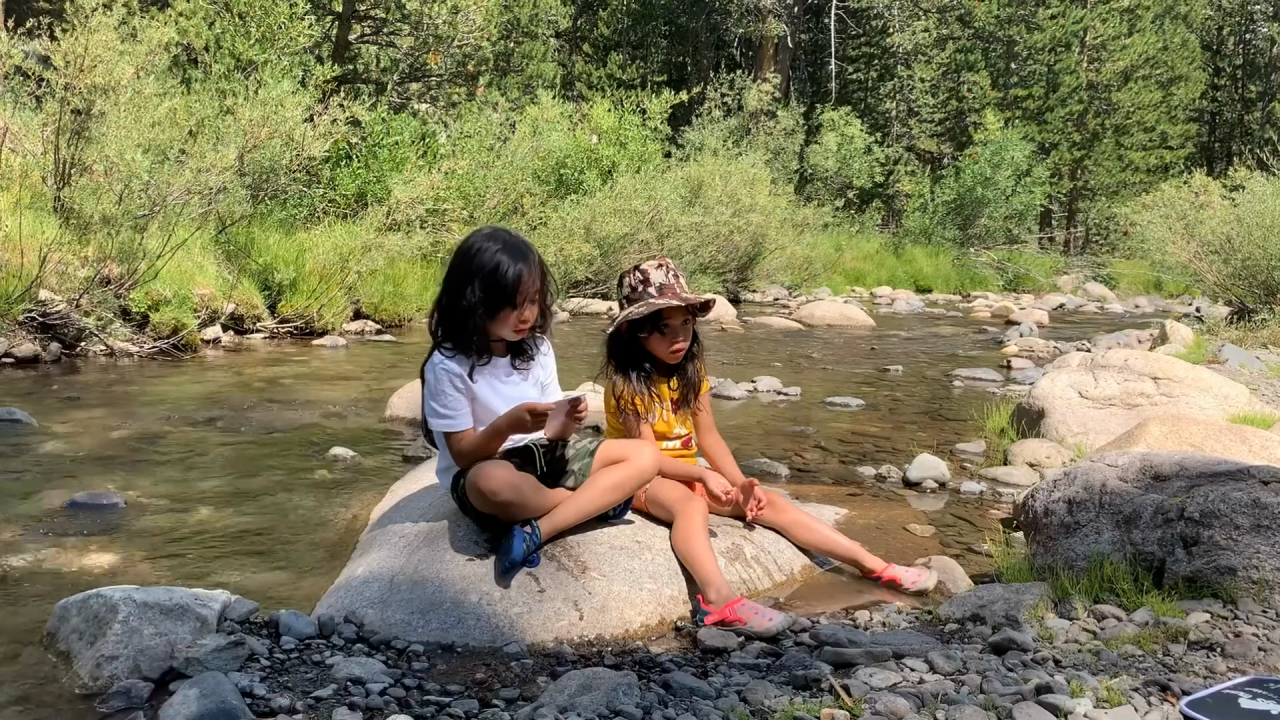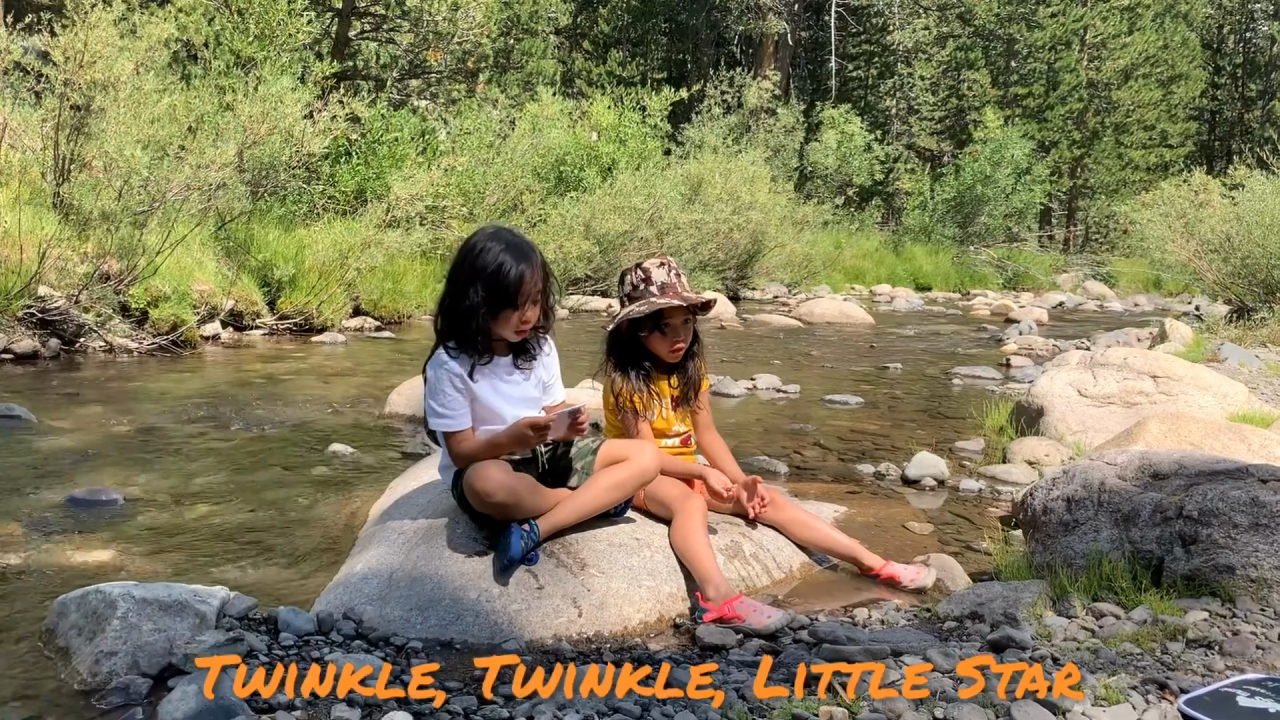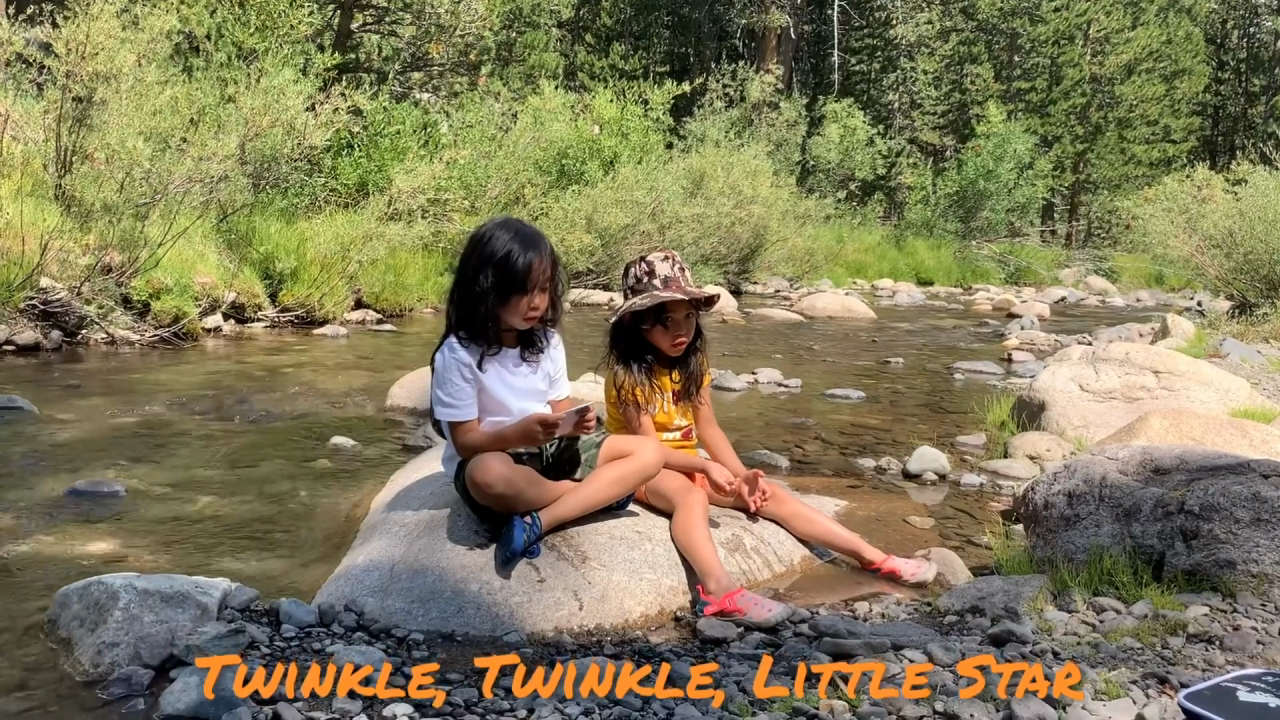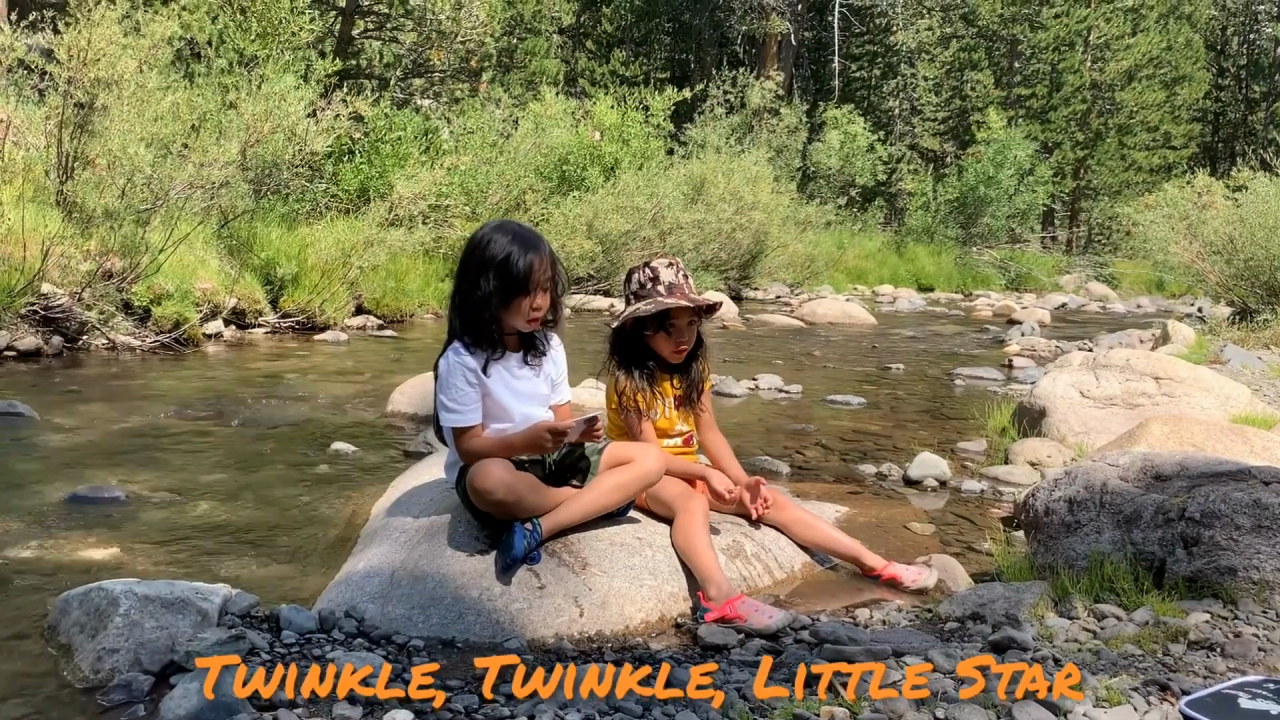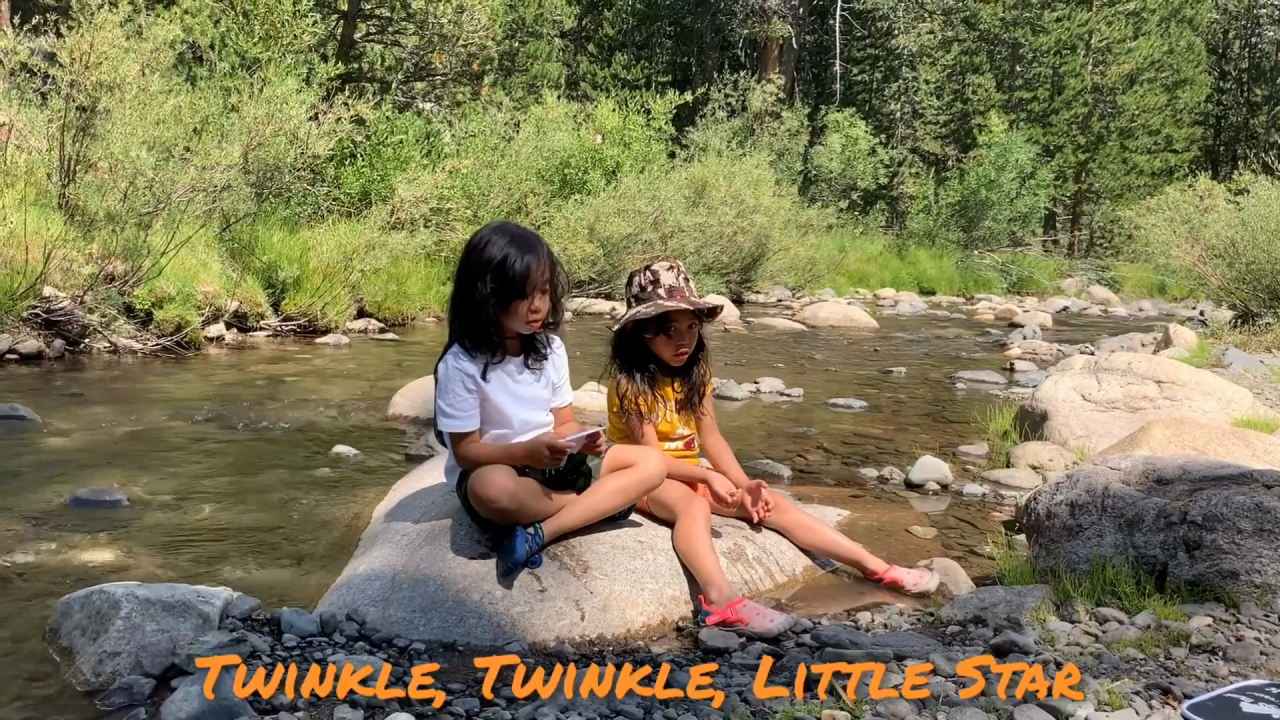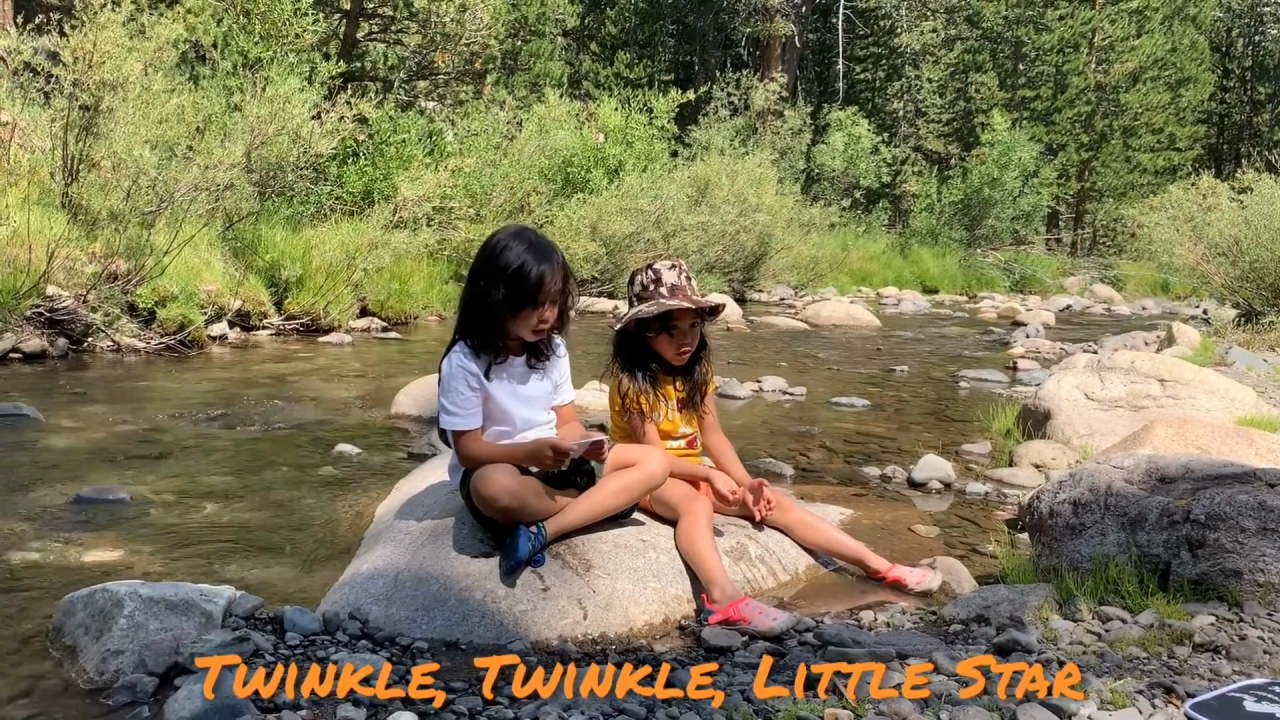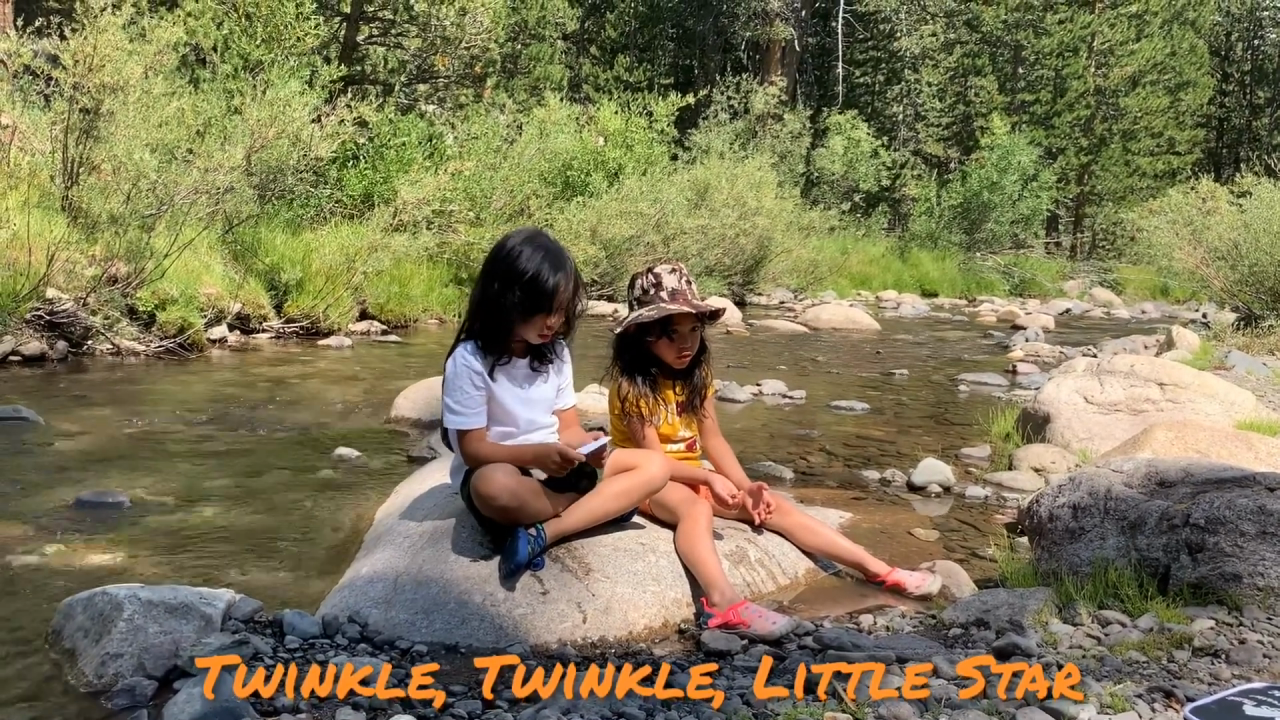
dt=0.7s
person 1, frame 1
left shoulder: (690, 372)
right shoulder: (627, 382)
left elbow: (709, 437)
left wrist: (740, 482)
right wrist: (704, 475)
left hip: (687, 473)
right hip: (643, 479)
left knee: (769, 503)
right knee: (691, 505)
left ankle: (874, 566)
right ankle: (720, 600)
person 1, frame 2
left shoulder: (689, 369)
right shoulder: (626, 380)
left elbow: (707, 435)
left wrist: (740, 480)
right wrist: (704, 473)
left hip: (687, 470)
left knee: (768, 499)
right knee: (690, 503)
left ankle: (871, 563)
person 1, frame 3
left shoulder: (691, 363)
right shoulder: (629, 374)
left elbow: (709, 430)
left wrist: (742, 474)
right wrist: (706, 466)
left hip: (688, 464)
left knee: (771, 495)
right knee: (691, 498)
left ankle: (874, 557)
right ankle: (720, 591)
person 1, frame 4
left shoulder: (692, 369)
right shoulder: (629, 378)
left elbow: (709, 433)
left wrist: (743, 481)
right wrist: (706, 474)
left hip: (688, 470)
left knee: (771, 500)
right knee: (691, 502)
left ankle: (873, 563)
right ankle: (720, 596)
person 1, frame 5
left shoulder: (694, 373)
right shoulder: (630, 382)
left elbow: (711, 438)
left wrist: (744, 484)
right wrist: (708, 476)
left hip: (690, 474)
left knee: (772, 504)
right knee: (693, 506)
left ankle: (876, 568)
right ankle: (721, 600)
person 1, frame 6
left shoulder: (695, 372)
right shoulder: (632, 381)
left elbow: (713, 437)
left wrist: (746, 483)
right wrist: (710, 475)
left hip: (692, 473)
left knee: (775, 503)
right knee: (696, 505)
left ankle: (879, 567)
right ankle: (724, 599)
person 1, frame 7
left shoulder: (695, 376)
right shoulder: (632, 384)
left elbow: (713, 441)
left wrist: (745, 485)
right wrist: (709, 478)
left hip: (692, 476)
left knee: (774, 506)
right knee: (695, 508)
left ankle: (878, 570)
right ankle: (723, 603)
person 2, frame 1
left shoulder: (537, 347)
right shoulder: (448, 365)
left elbow: (552, 426)
right elbow: (462, 453)
left wrist: (565, 421)
right wrist: (506, 425)
left hip: (544, 457)
right hip: (485, 471)
left knee: (644, 456)
right knee: (492, 482)
left ankle: (536, 531)
right ankle: (597, 499)
person 2, frame 2
left shoulder: (540, 347)
right shoulder: (450, 365)
left elbow: (554, 417)
right elbow: (461, 453)
left wrist: (568, 427)
right wrist: (508, 440)
left hip: (546, 456)
right hip: (487, 467)
left knee: (645, 457)
right knee: (487, 484)
left ankle: (535, 530)
right ankle: (599, 497)
person 2, frame 3
left shoulder: (547, 341)
right shoulder: (458, 355)
left elbow: (559, 411)
right elbow: (465, 443)
left wrist: (573, 424)
right wrist: (516, 434)
left hip: (549, 452)
right hip: (492, 460)
left knee: (648, 453)
right knee: (487, 476)
left ankle: (538, 522)
right ankle: (600, 491)
person 2, frame 4
left shoulder: (548, 345)
right shoulder: (462, 360)
left elbow: (562, 417)
right elbow: (469, 447)
left wrist: (579, 430)
right wrist: (524, 442)
left hip: (552, 458)
right hip: (498, 465)
left knee: (650, 460)
right knee: (489, 481)
left ankle: (538, 528)
right ankle: (601, 498)
person 2, frame 5
left shoulder: (550, 349)
right shoulder: (461, 364)
left elbow: (564, 424)
right elbow: (466, 452)
left wrist: (580, 440)
right wrist: (524, 453)
left hip: (552, 465)
right hip: (497, 472)
left knee: (651, 464)
right knee: (492, 488)
left ankle: (541, 533)
right ankle: (604, 500)
person 2, frame 6
left shoulder: (553, 349)
right shoulder: (465, 362)
left elbow: (567, 423)
right elbow: (468, 450)
left wrist: (585, 442)
right wrist: (527, 453)
left hip: (555, 466)
right hip: (500, 471)
left knee: (653, 463)
right knee: (495, 488)
left ankle: (544, 531)
right ankle: (606, 499)
person 2, frame 7
left shoulder: (555, 351)
right shoulder: (469, 362)
left elbow: (567, 426)
right elbow: (473, 450)
left wrist: (585, 443)
right wrist: (536, 454)
left hip: (556, 469)
right hip: (499, 475)
left knee: (654, 467)
right knee: (495, 487)
left ankle: (542, 534)
right ankle: (606, 504)
